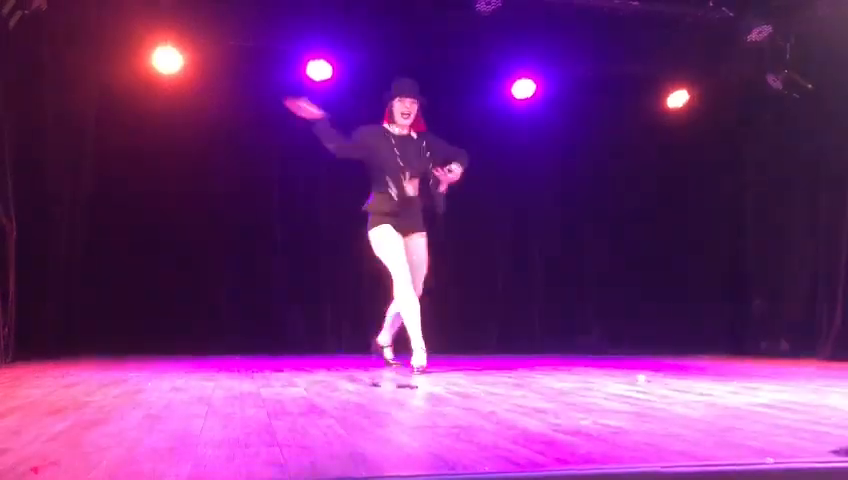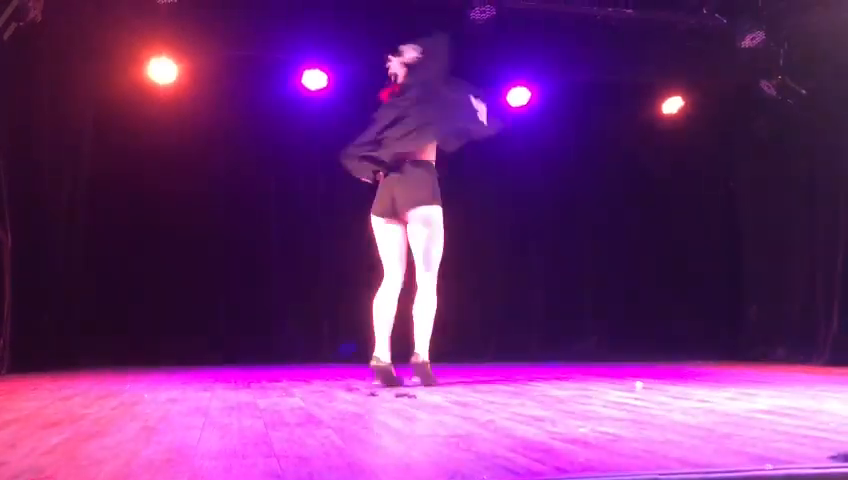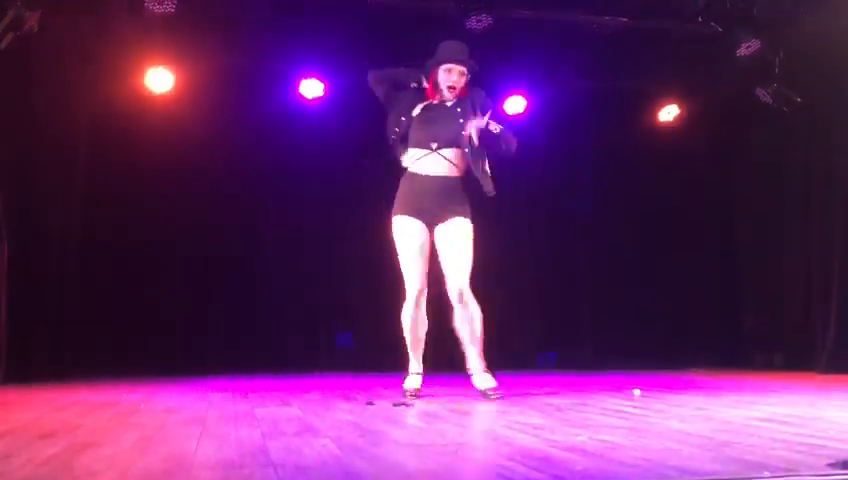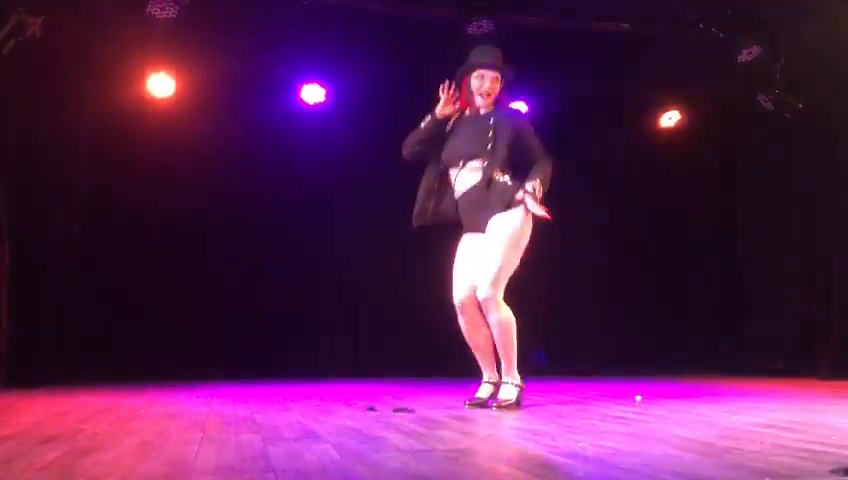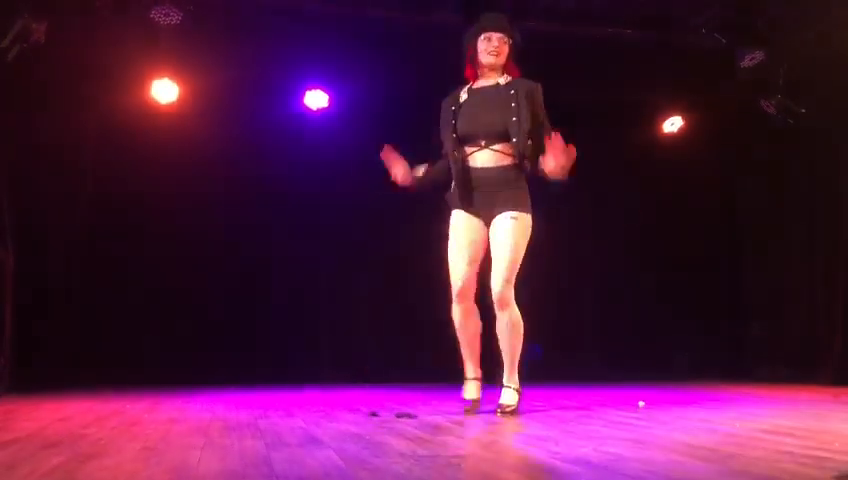
dt=0.5s
person 1, frame 1
left shoulder: (423, 140)
right shoulder: (373, 134)
left elbow: (458, 157)
right elbow: (339, 144)
left wrist: (453, 170)
right wrist: (319, 118)
left hip: (413, 220)
right hip: (384, 219)
left knee: (413, 290)
right knee: (402, 279)
left ankle: (383, 339)
right ankle: (418, 351)
person 1, frame 2
left shoulder: (388, 108)
right shoulder: (434, 89)
left elbow: (353, 156)
right elbow: (438, 44)
right wrist: (414, 56)
left hip: (386, 195)
right hip: (422, 193)
left knee: (392, 280)
right knee: (427, 280)
left ankle: (382, 357)
right ankle: (421, 357)
person 1, frame 3
left shoulder: (473, 104)
right shoulder: (413, 104)
left elbow: (507, 146)
right elbow: (376, 79)
left wrist: (486, 128)
right wrist: (418, 80)
left hip: (452, 205)
right hip: (411, 203)
left knee: (459, 289)
right knee: (415, 290)
left ankle: (477, 366)
right ankle: (414, 369)
person 1, frame 4
left shoulder: (509, 118)
right shoulder: (452, 126)
left elbow: (541, 161)
right elbow: (410, 152)
left wrist: (531, 192)
right wrist: (437, 117)
left hip: (506, 212)
right hip: (472, 225)
left knee: (487, 293)
right knee: (463, 301)
left ankle: (511, 379)
right ankle: (490, 378)
person 1, frame 5
left shoulder: (526, 92)
right shoulder: (456, 100)
left elbow: (540, 149)
right elbow: (451, 161)
left wrist: (551, 165)
right wrist: (413, 176)
left hip: (510, 197)
right hip: (467, 201)
left knee: (501, 293)
right knee: (461, 291)
left ankle: (510, 385)
right ankle: (473, 377)
